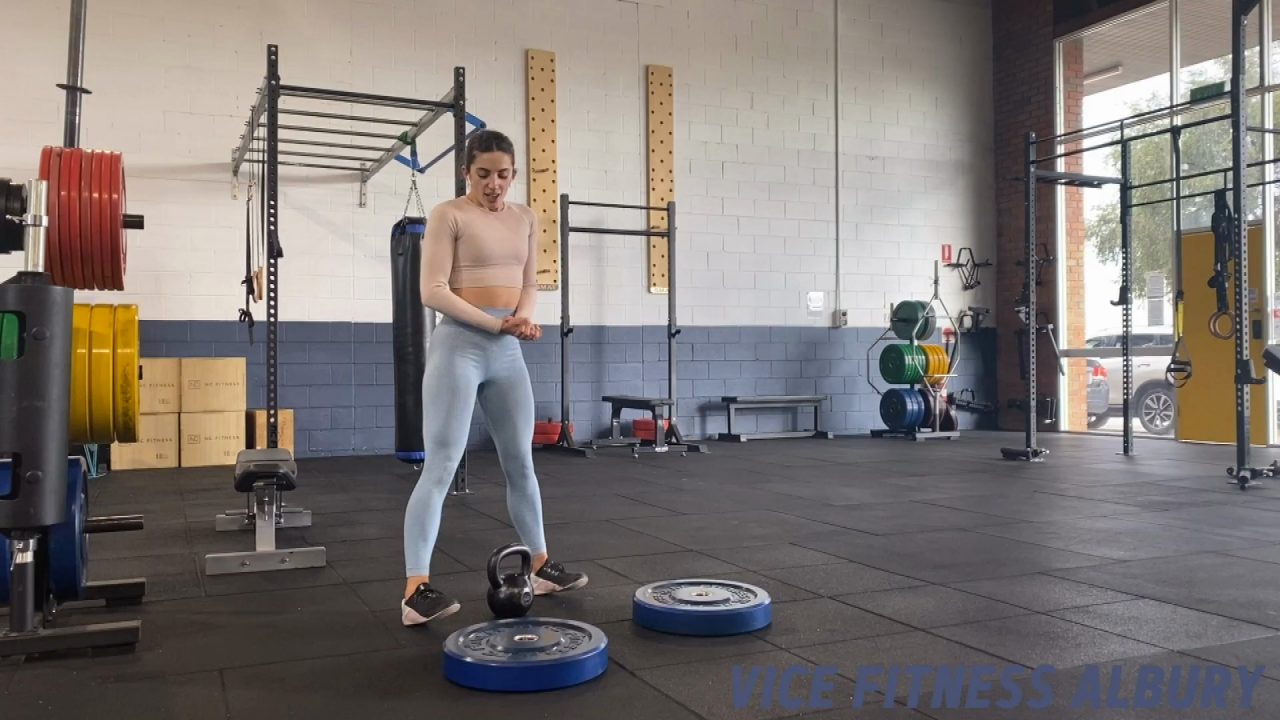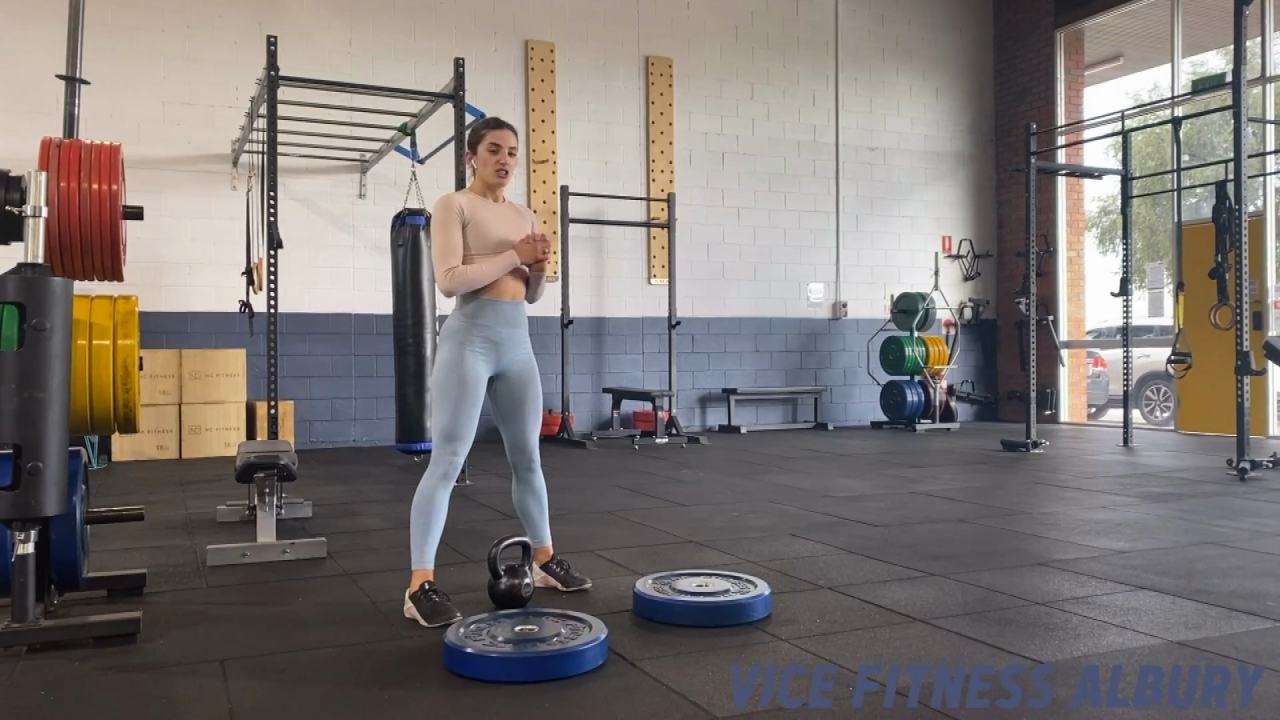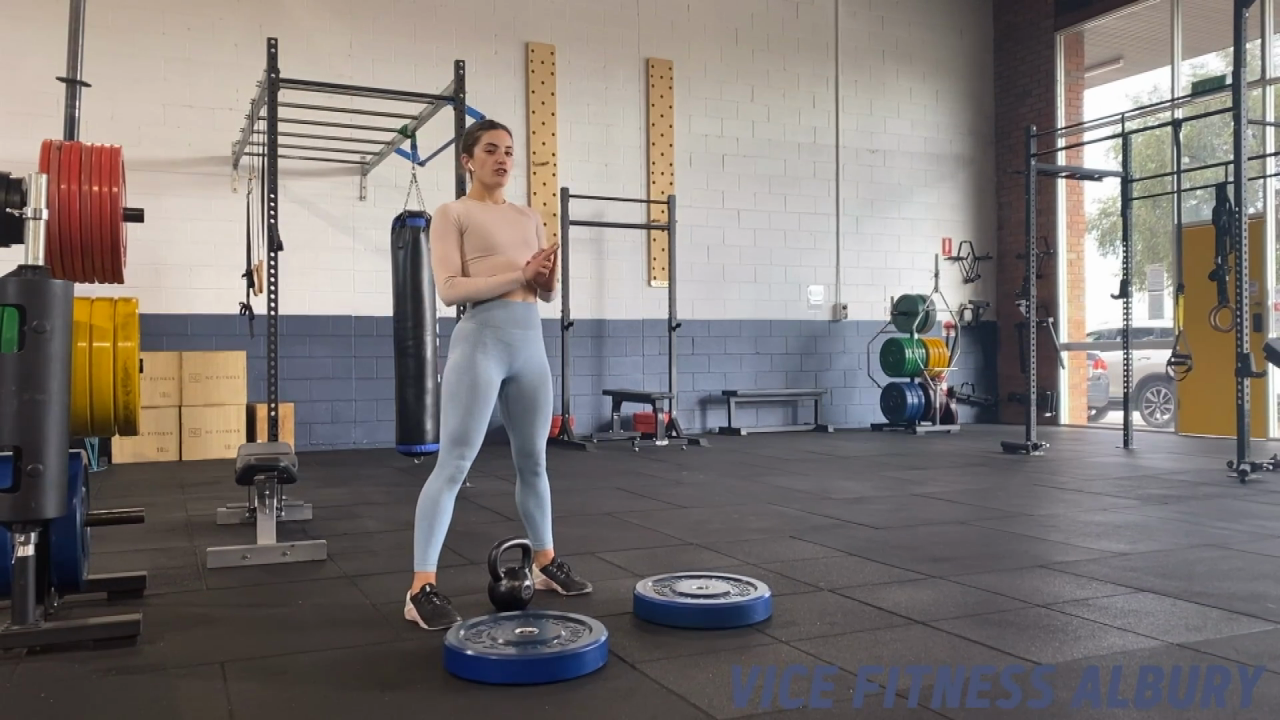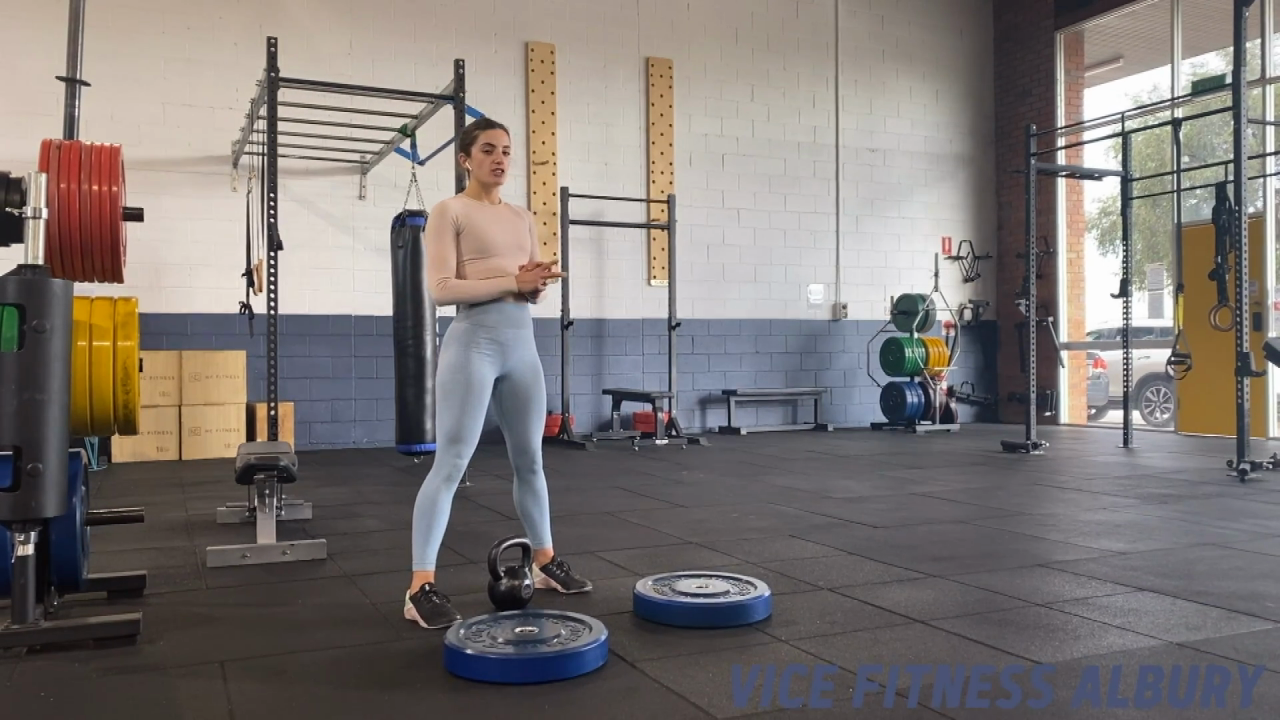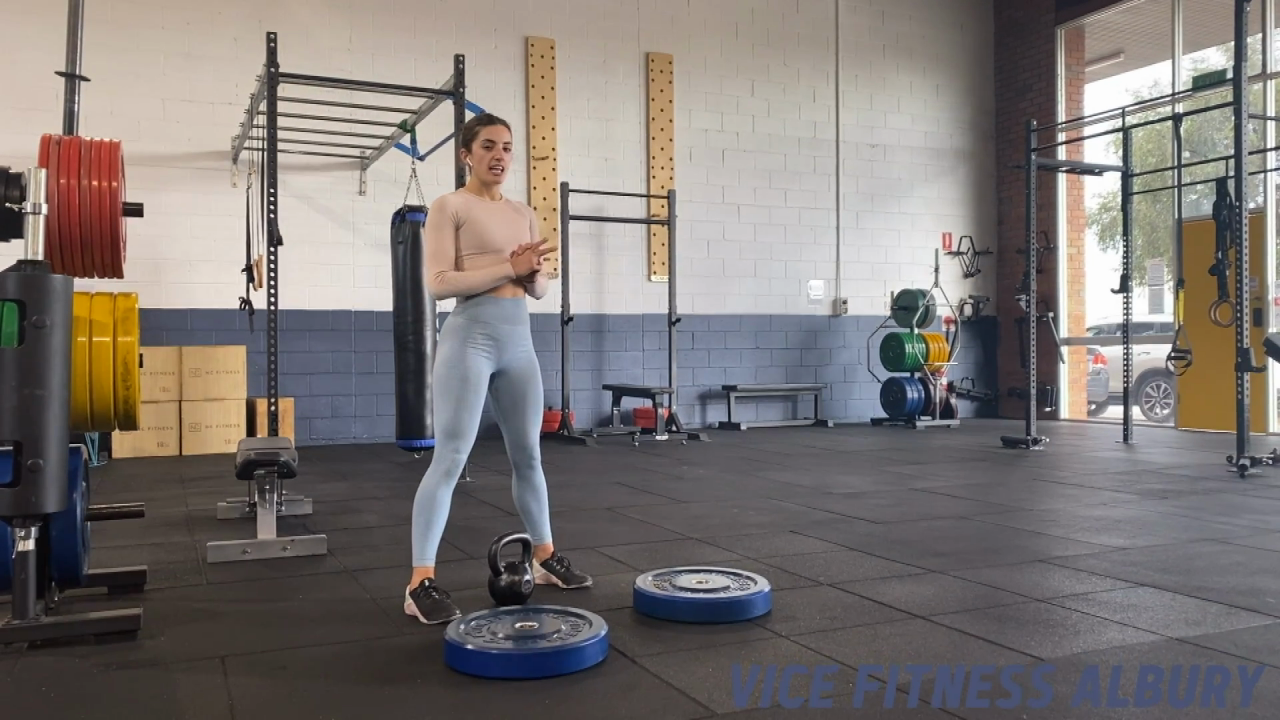
dt=0.7s
person 1, frame 1
left shoulder: (524, 218)
right shoulder: (448, 215)
right elbow: (433, 292)
left wrist: (523, 316)
right wrist: (494, 322)
left hip: (507, 352)
right hip: (459, 345)
left knee: (520, 463)
right knee: (440, 466)
left ankle: (541, 566)
right ankle: (416, 590)
person 1, frame 2
left shoulder: (524, 215)
right shoulder: (453, 205)
right elbow: (450, 280)
left wrist: (537, 267)
right wrist: (514, 256)
left hip: (517, 340)
right hip: (469, 336)
left knee: (527, 457)
right knee: (447, 461)
left ankle: (545, 559)
right ankle: (420, 586)
person 1, frame 3
left shoulder: (529, 218)
right shoulder: (453, 214)
left elbow: (547, 294)
right elbow: (449, 288)
left wrist: (546, 279)
right wrist: (519, 274)
left hip: (530, 342)
right hip: (481, 340)
left knee: (534, 462)
right knee: (454, 463)
left ankle: (545, 562)
right ankle: (421, 587)
person 1, frame 4
left shoulder: (522, 217)
right shoulder: (449, 211)
right elbow: (441, 289)
left wrist: (535, 283)
right wrist: (511, 281)
left hip: (521, 342)
right hip: (473, 341)
left knee: (529, 460)
right knee: (451, 464)
left ankle: (545, 560)
right ankle: (421, 586)
person 1, frame 5
left shoulder: (523, 213)
right shoulder: (449, 206)
left elbow: (538, 288)
right elbow: (439, 283)
left wrist: (532, 274)
right wrist: (508, 268)
left hip: (518, 338)
right hip: (470, 336)
left knee: (527, 455)
right knee: (450, 459)
left ankle: (545, 556)
right ankle: (420, 582)
